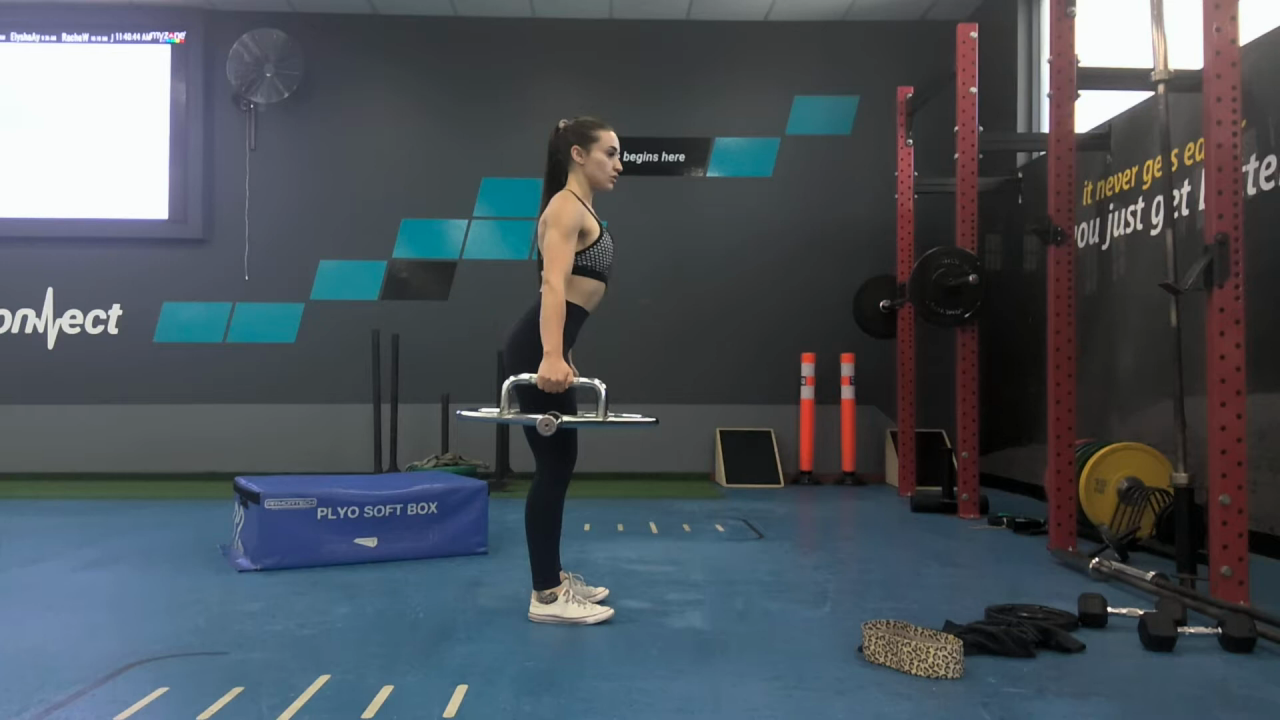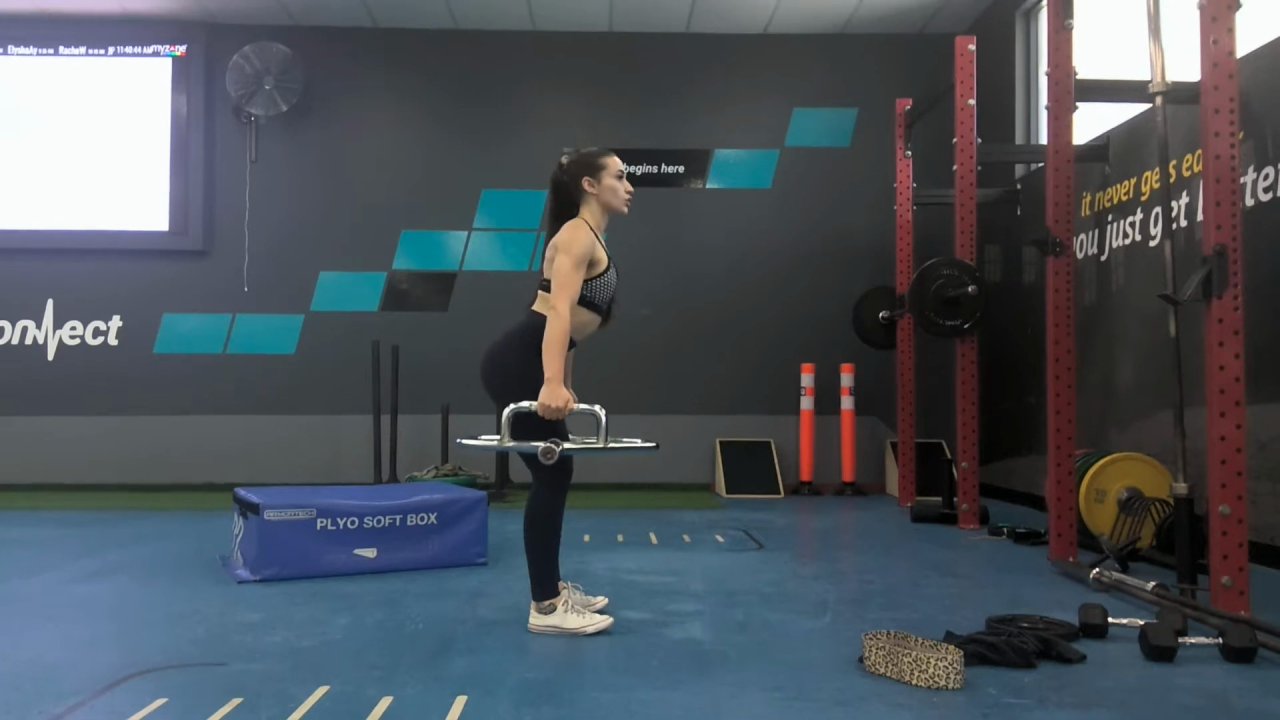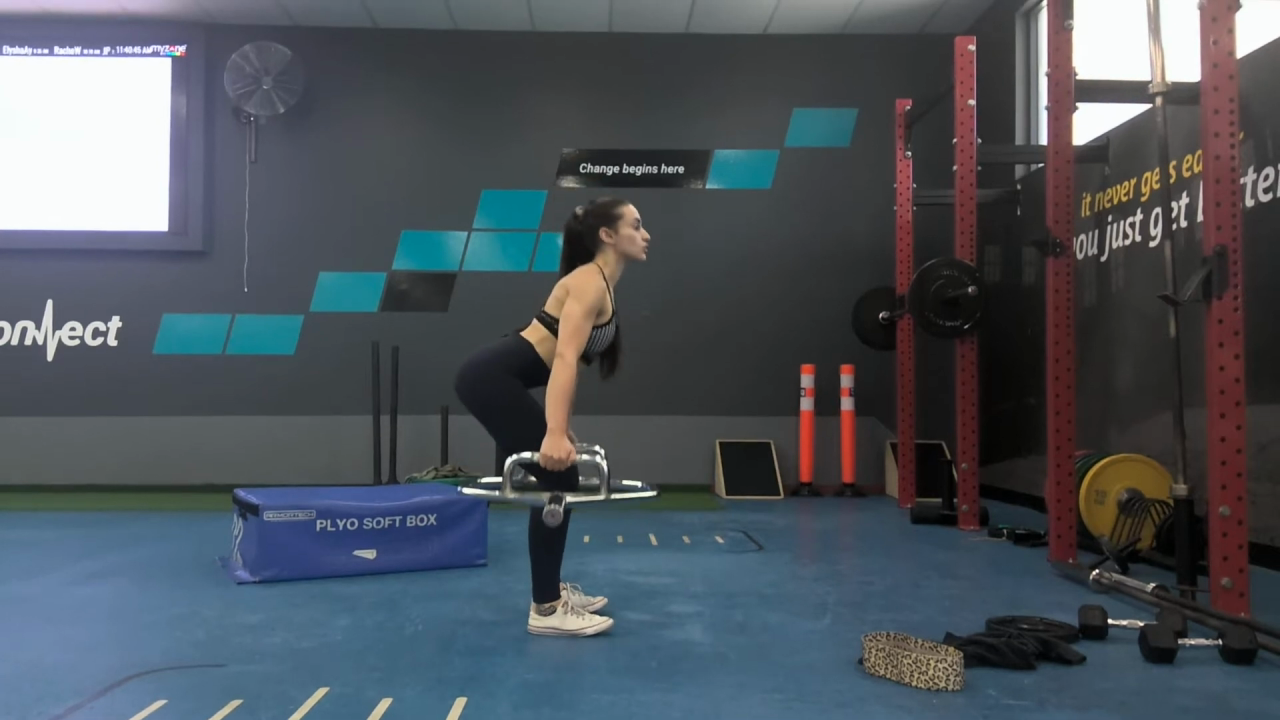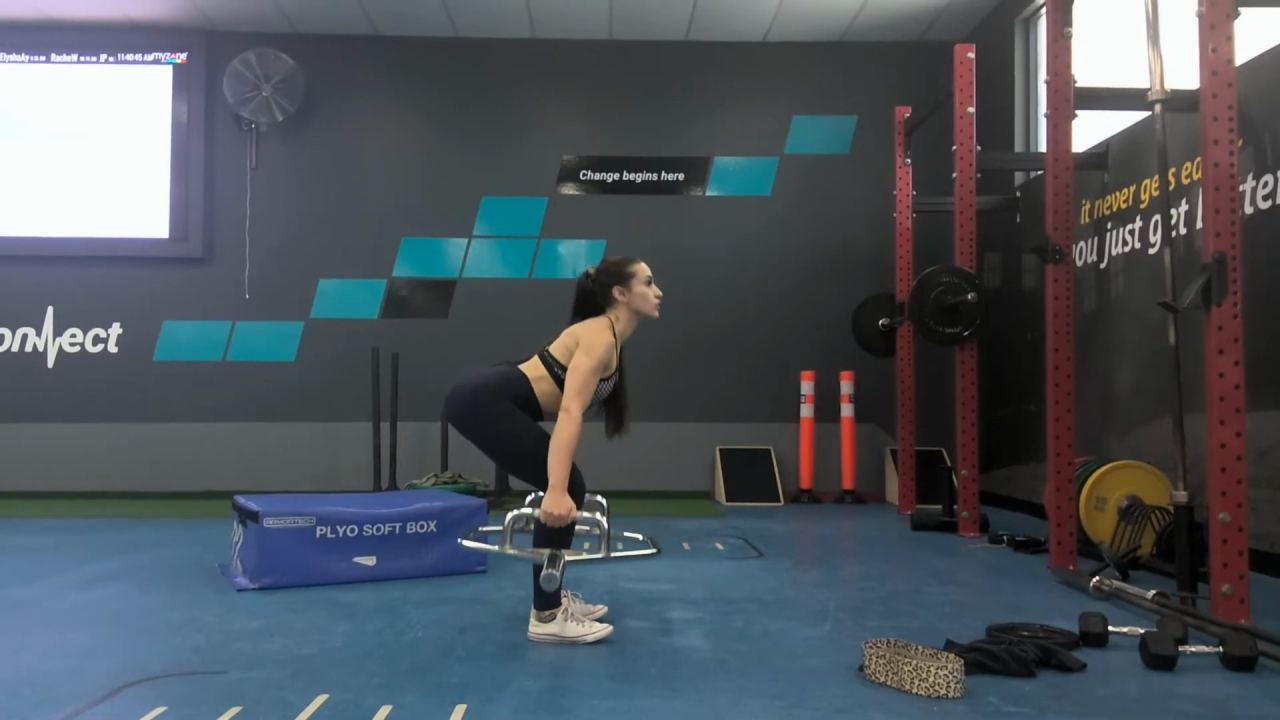
dt=0.5s
person 1, frame 1
left shoulder: (578, 207)
right shoulder: (566, 207)
right elbow: (553, 286)
right wrist: (551, 357)
left hip: (547, 346)
right hip: (539, 349)
left knee: (560, 463)
right knee: (554, 466)
left ankle: (553, 578)
right ankle: (547, 597)
person 1, frame 2
left shoulder: (587, 236)
right shoulder: (578, 234)
right elbow: (558, 312)
left wrist: (562, 383)
right wrist: (552, 384)
left hip: (527, 363)
right hip: (517, 363)
left knee: (556, 473)
right knee: (551, 476)
left ankle: (552, 588)
right ankle: (546, 607)
person 1, frame 3
left shoulder: (600, 285)
right shoulder: (591, 282)
left elbow: (567, 359)
right elbow: (564, 358)
left wrist: (561, 427)
right wrist: (554, 434)
left hip: (494, 378)
right hip: (491, 380)
left knee: (560, 474)
right knee: (557, 476)
left ankle: (551, 589)
right ankle: (546, 610)
person 1, frame 4
left shoulder: (605, 337)
right shoulder: (600, 337)
left elbow: (569, 410)
right elbow: (569, 413)
left wrist: (561, 484)
right wrist: (556, 492)
left hip: (487, 401)
right hip: (482, 403)
left knee: (568, 487)
right knee: (566, 495)
left ankle: (552, 596)
right ankle: (547, 615)
